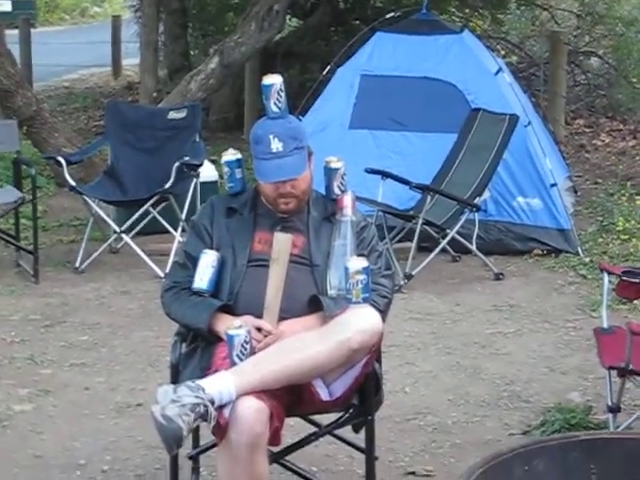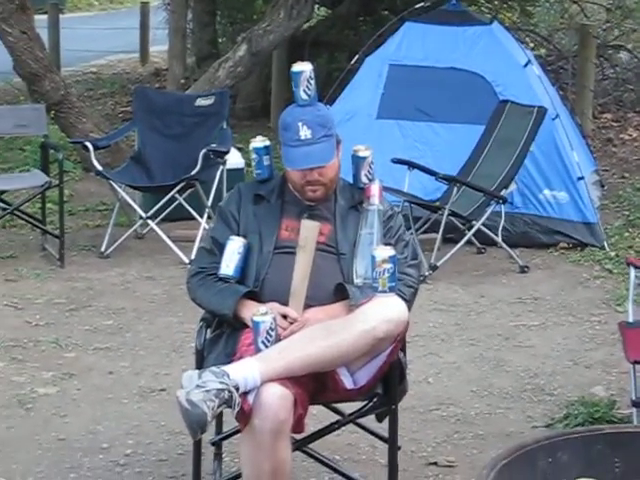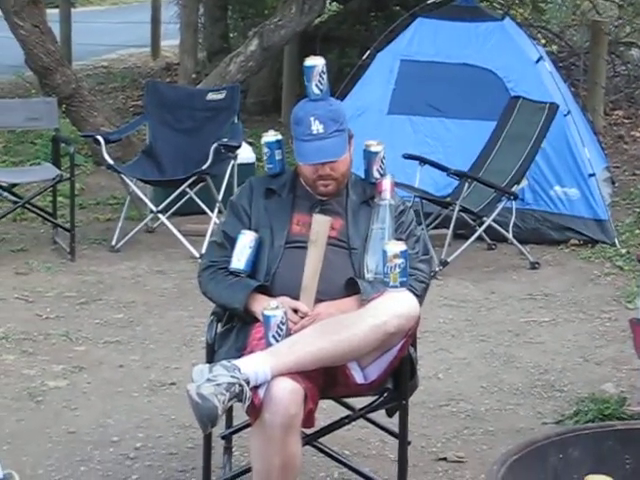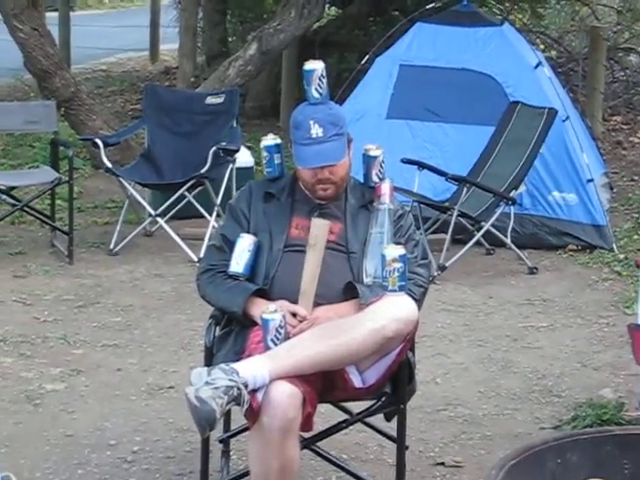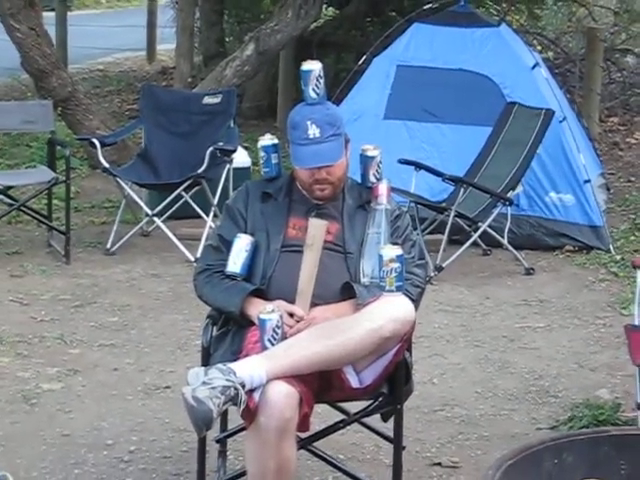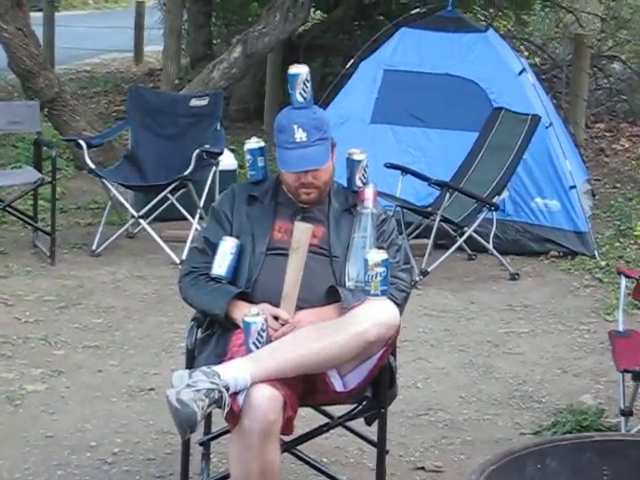
dt=0.3s
person 1, frame 1
right shoulder: (220, 215)
left elbow: (378, 292)
right elbow: (176, 291)
left wrist: (307, 326)
right wrist: (224, 323)
left hip: (322, 363)
right hip: (244, 355)
left knee: (365, 323)
right knee: (246, 418)
left ankle: (206, 393)
person 1, frame 2
right shoulder: (246, 201)
left elbow: (404, 282)
right elbow: (202, 277)
left wrist: (334, 314)
right wrist: (249, 309)
left hip: (348, 353)
right hip: (267, 342)
left knee: (391, 313)
right knee: (270, 404)
left ankle: (230, 379)
person 1, frame 3
right shoulder: (258, 196)
left elbow: (415, 277)
right elbow: (212, 271)
left wrist: (345, 309)
right wrist: (259, 303)
left hip: (358, 346)
right hip: (277, 337)
left knee: (402, 307)
right knee: (280, 398)
left ankle: (241, 373)
person 1, frame 4
right shoulder: (257, 199)
left elbow: (414, 281)
right elbow: (211, 274)
left wrist: (343, 313)
right wrist: (258, 307)
left hip: (358, 351)
right hip: (274, 340)
left knee: (401, 313)
right knee: (279, 403)
left ankle: (240, 377)
person 1, frame 5
right shoulder: (254, 200)
left elbow: (412, 282)
right elbow: (208, 274)
left wrist: (341, 312)
right wrist: (255, 307)
left hip: (354, 352)
right hip: (273, 341)
left knee: (398, 312)
right knee: (276, 402)
left ankle: (237, 377)
person 1, frame 6
right shoulder: (240, 202)
left elbow: (397, 286)
right elbow: (193, 277)
left wrist: (325, 317)
right wrist: (240, 309)
left hip: (339, 355)
right hip: (257, 343)
left knee: (383, 316)
right knee: (260, 405)
left ankle: (221, 380)
